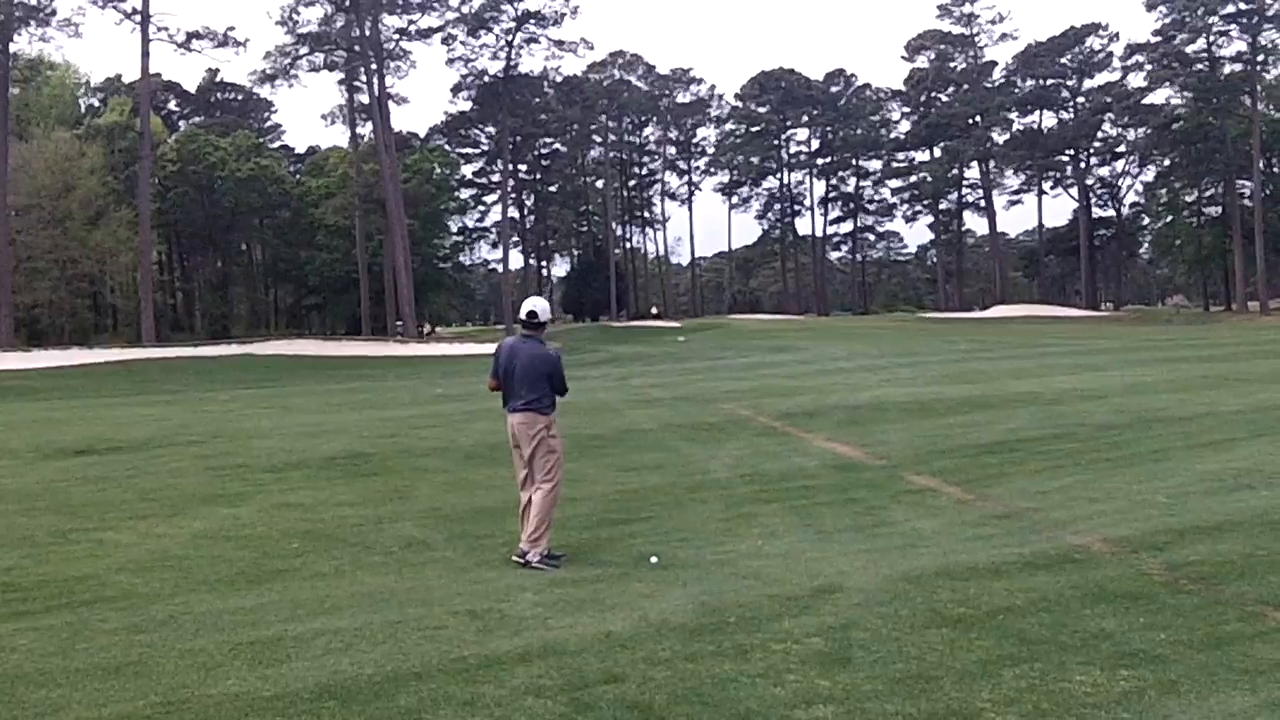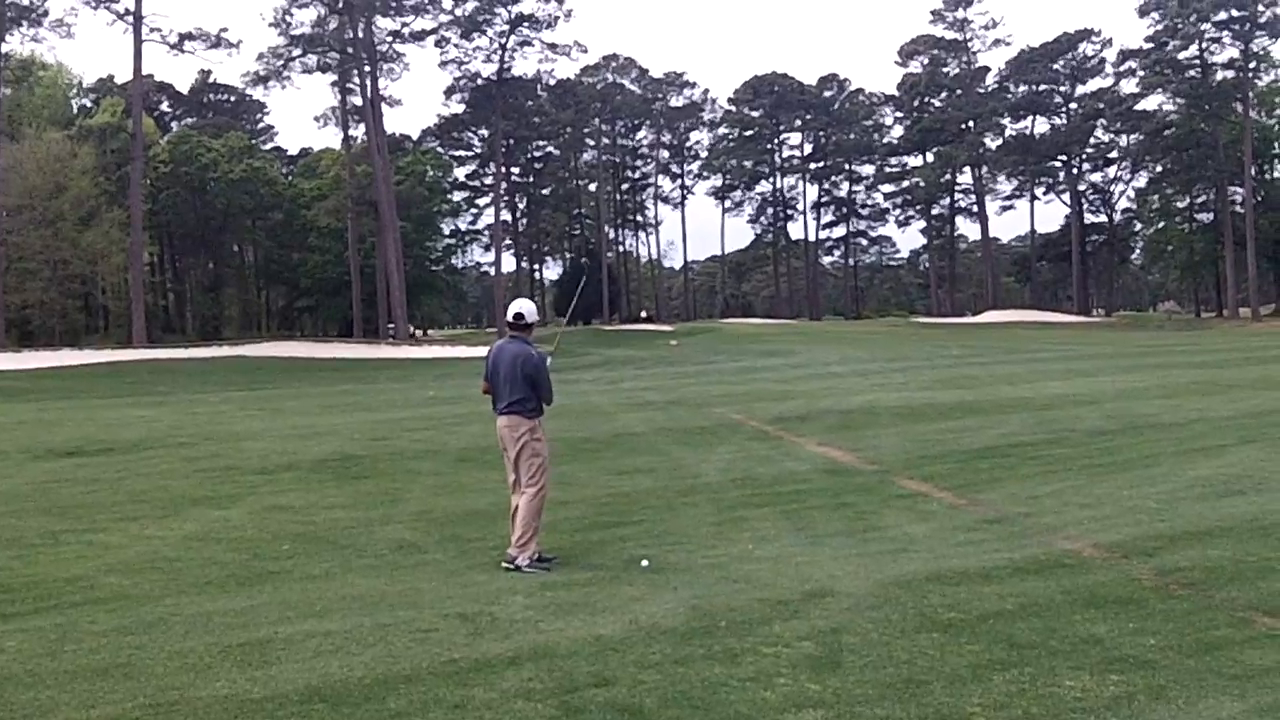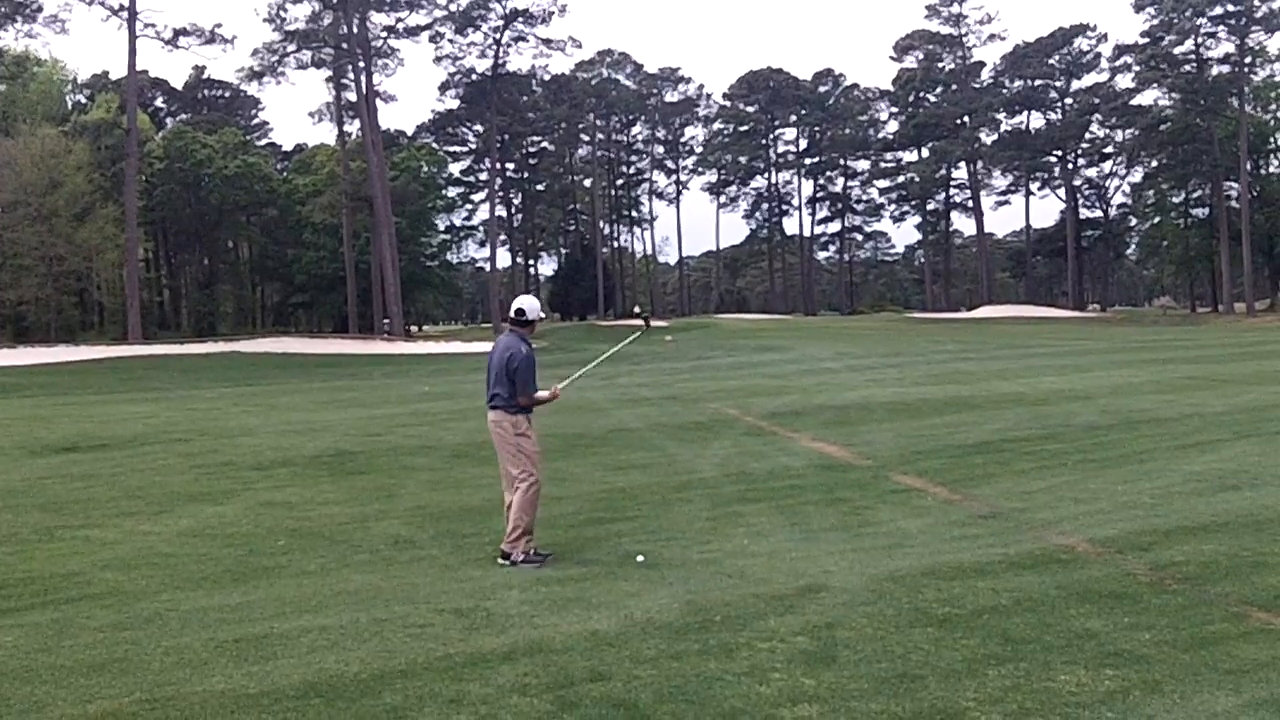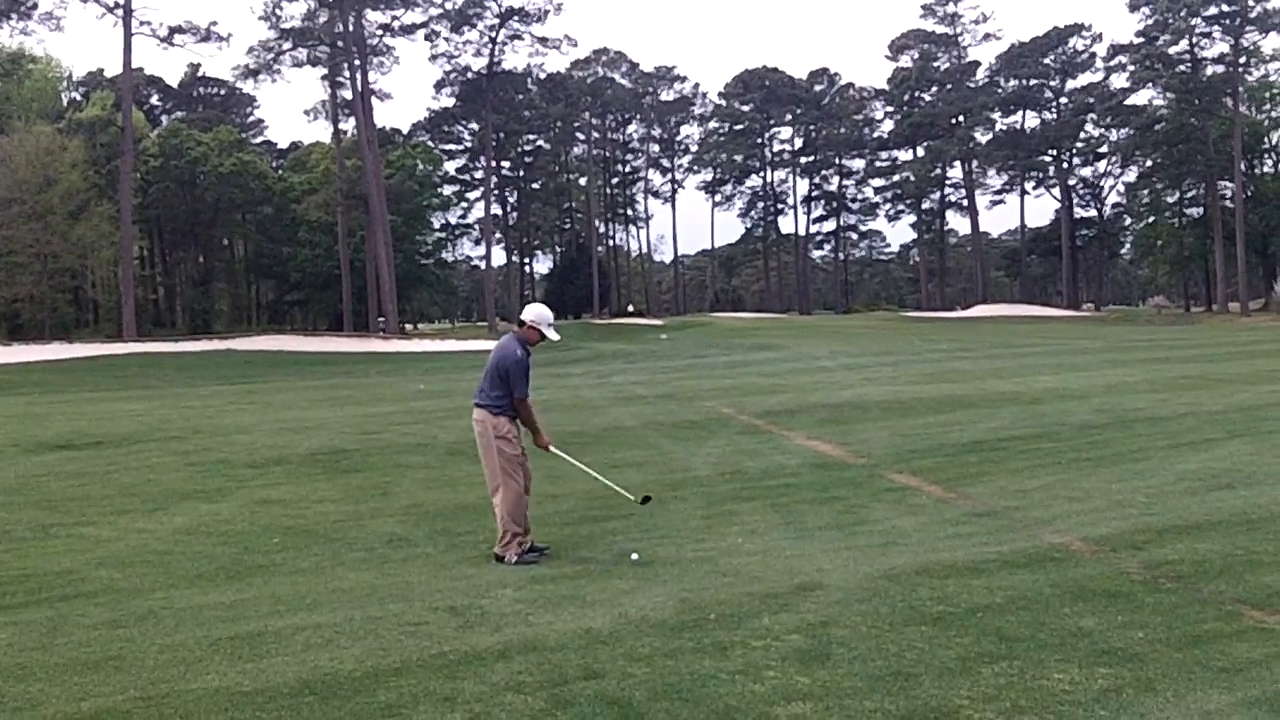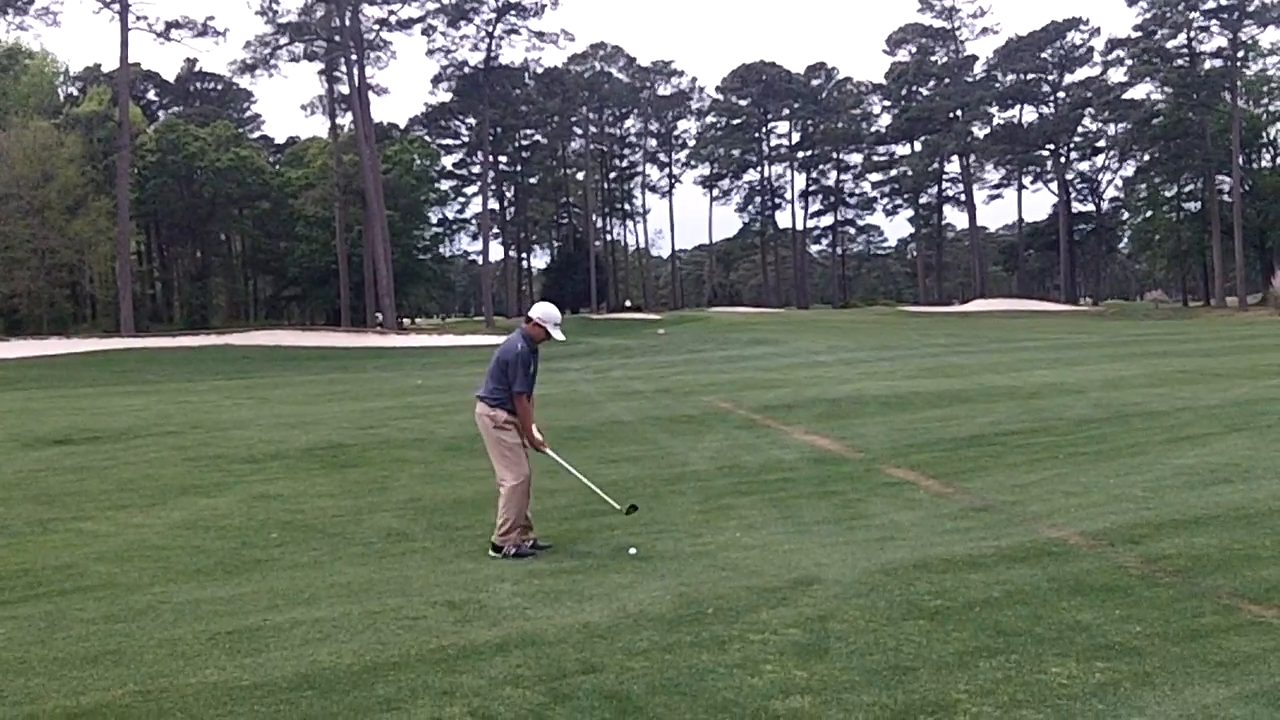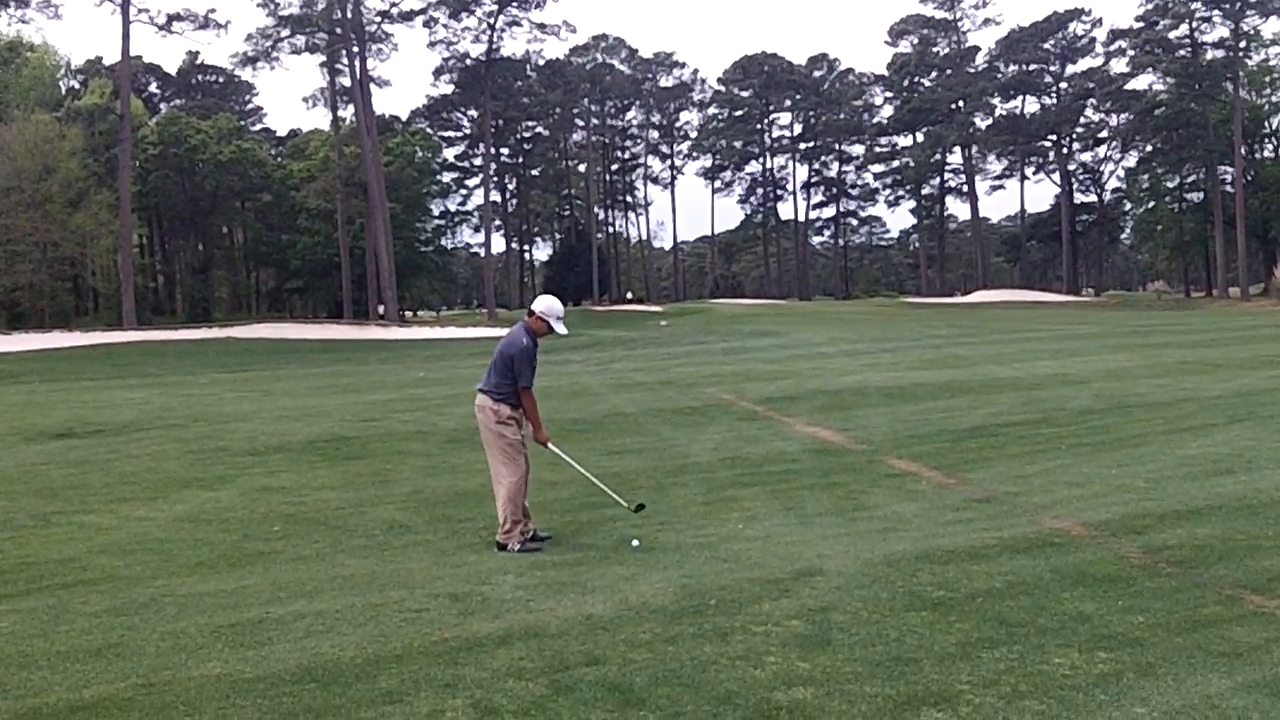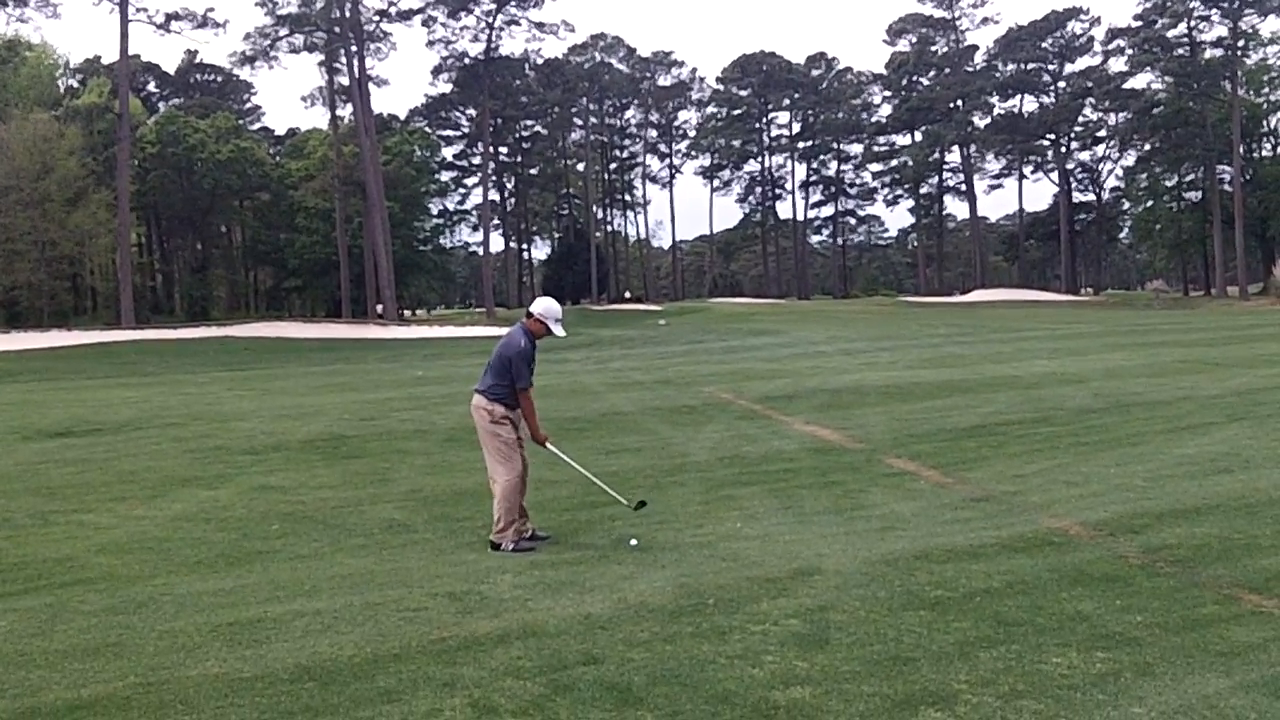
dt=0.5s
person 1, frame 1
left shoulder: (505, 347)
right shoulder: (549, 356)
left elbow: (493, 384)
right elbow: (561, 391)
left hip: (515, 420)
right hip: (539, 422)
left knee: (528, 486)
right knee: (547, 484)
left ankle: (532, 545)
right ankle: (531, 549)
person 1, frame 2
left shoulder: (495, 349)
right shoulder: (532, 356)
left elbow: (486, 387)
right elbow: (547, 399)
left hip: (503, 422)
right hip: (525, 425)
left knee: (520, 488)
right knee: (533, 488)
left ankle: (525, 549)
right ankle: (520, 555)
person 1, frame 3
left shoulder: (501, 342)
right shoulder: (522, 352)
right elbow: (525, 399)
left wrist: (525, 391)
right wrist: (548, 396)
left hip: (499, 415)
right hip: (513, 420)
left knee: (515, 483)
right knee: (527, 481)
left ankle: (521, 544)
right ankle: (513, 548)
person 1, frame 4
left shoulder: (510, 344)
right shoulder: (516, 355)
right elbow: (521, 402)
left wrist: (532, 430)
right wrist: (538, 434)
left hip: (497, 419)
right hip: (496, 421)
left knee: (521, 480)
right knee: (508, 486)
left ankle: (521, 540)
right ankle: (507, 550)
person 1, frame 5
left shoulder: (528, 346)
right shoulder: (518, 350)
left elbow: (527, 394)
right elbow: (519, 398)
left wrist: (533, 427)
right wrist: (530, 435)
left hip: (506, 415)
right hip: (495, 415)
left knee: (521, 475)
right knee: (516, 476)
left ankle: (522, 536)
right ankle: (504, 541)
person 1, frame 6
left shoulder: (526, 337)
right shoulder: (522, 344)
left elbow: (524, 389)
right elbow: (526, 392)
left wrist: (529, 421)
right wrist: (538, 429)
left hip: (505, 408)
right hip: (496, 409)
left knee: (519, 470)
right knee: (511, 473)
left ankle: (522, 528)
right ankle: (509, 539)
person 1, frame 7
left shoulder: (525, 338)
right shoulder: (519, 345)
left elbow: (524, 389)
right elbow: (523, 393)
left wrist: (532, 424)
right wrist: (535, 430)
left hip: (504, 408)
right hip: (492, 409)
left knee: (519, 469)
right knee: (508, 472)
left ankle: (520, 528)
right ankle: (502, 538)
